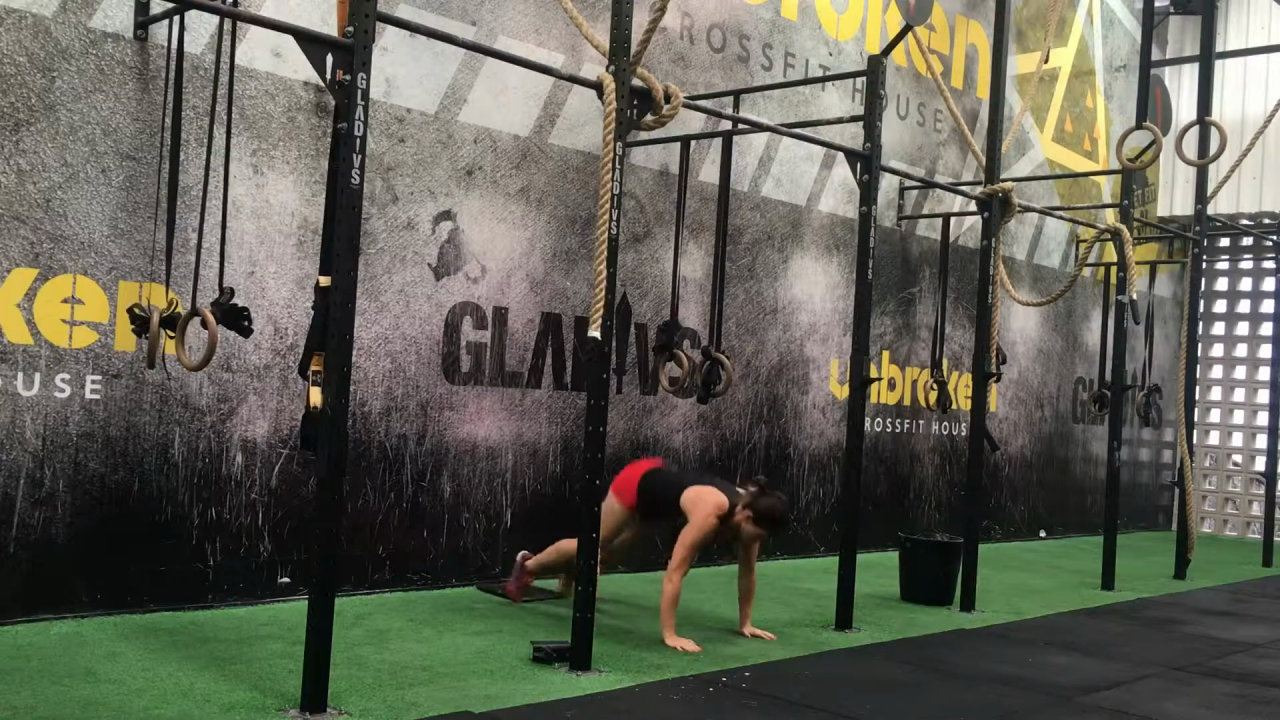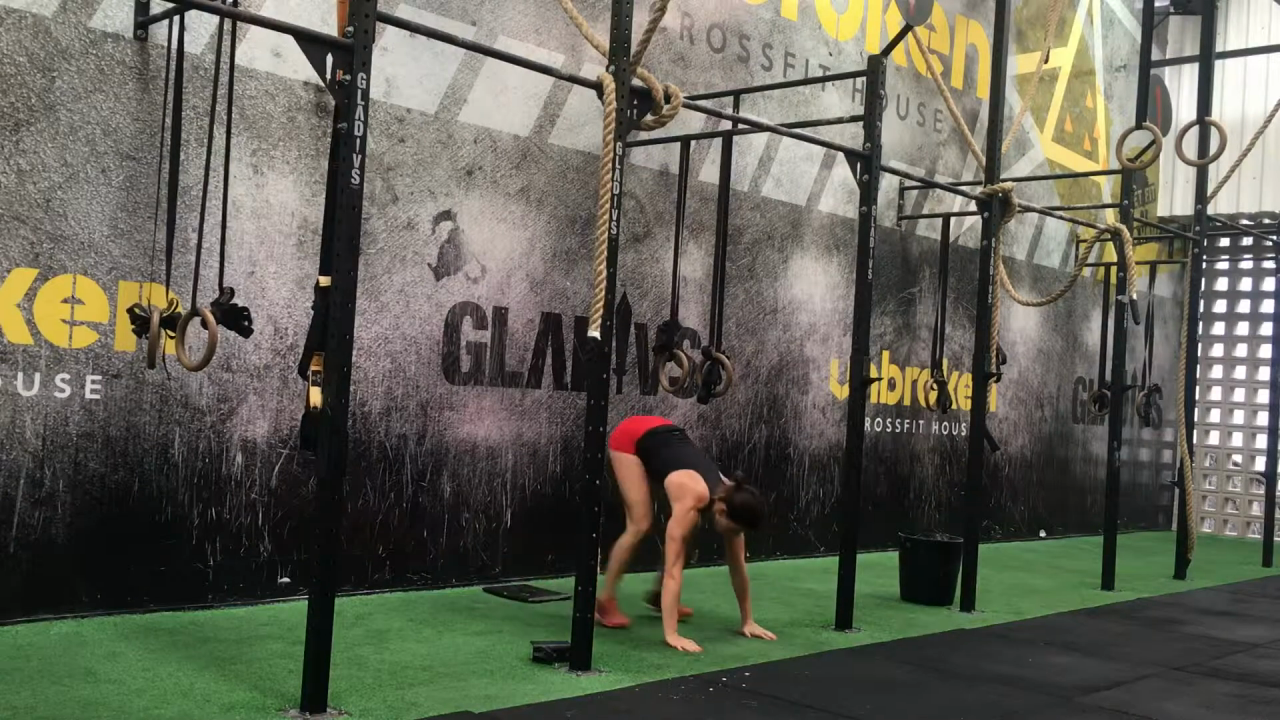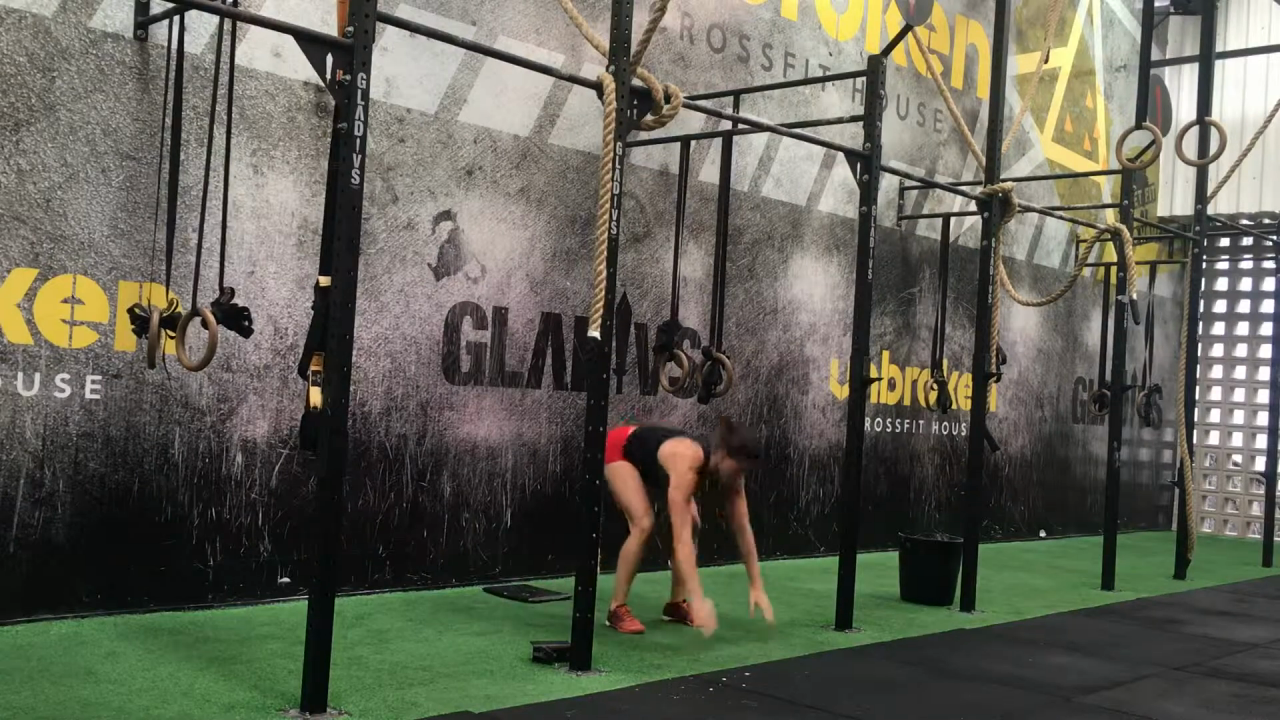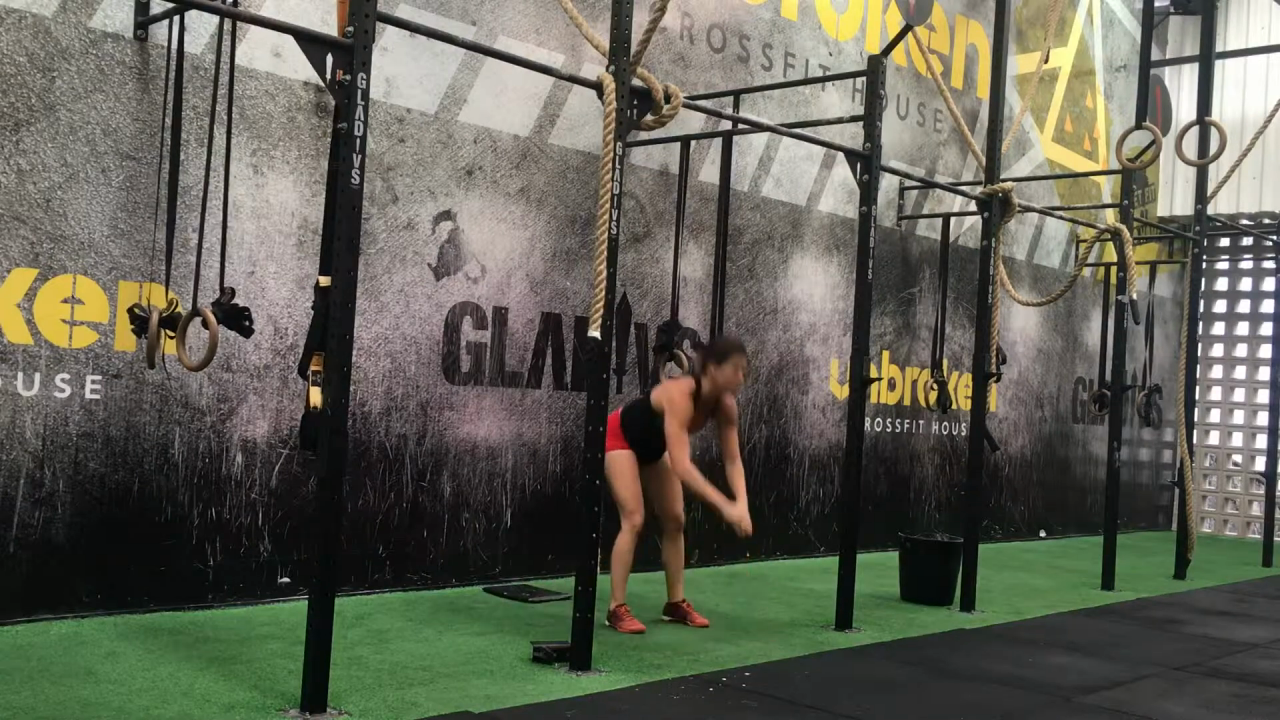
dt=0.2s
person 1, frame 1
left shoulder: (745, 510)
right shoulder: (712, 514)
left elbow: (747, 570)
right elbow: (675, 571)
left wrist: (745, 623)
right wrist: (670, 635)
left hip: (656, 479)
right hip: (637, 483)
left knee: (613, 547)
left ankle: (569, 566)
right ankle: (528, 565)
person 1, frame 2
left shoulder: (729, 499)
right shoulder: (692, 500)
left elbow: (737, 564)
right elbow: (674, 567)
left wrist: (746, 619)
right wrist: (671, 631)
right hip: (632, 437)
left knee: (685, 533)
right knee: (640, 526)
left ankle: (659, 594)
right ankle: (605, 601)
person 1, frame 3
left shoulder: (730, 467)
right shoulder: (687, 465)
left elbow: (743, 530)
right elbow: (680, 538)
left wrist: (755, 586)
right wrist: (697, 598)
left hip: (651, 463)
right hip: (621, 447)
left knee: (692, 524)
right knee: (643, 525)
left ankle: (676, 603)
right ankle: (617, 610)
person 1, frame 4
left shoulder: (725, 405)
right shoulder: (680, 396)
left elbow: (733, 459)
right elbow: (682, 466)
left wrist: (742, 504)
right wrist: (724, 506)
left hip: (653, 448)
right hip: (621, 438)
left knee: (675, 521)
right knee: (634, 520)
left ankle: (676, 603)
right ankle: (616, 610)
